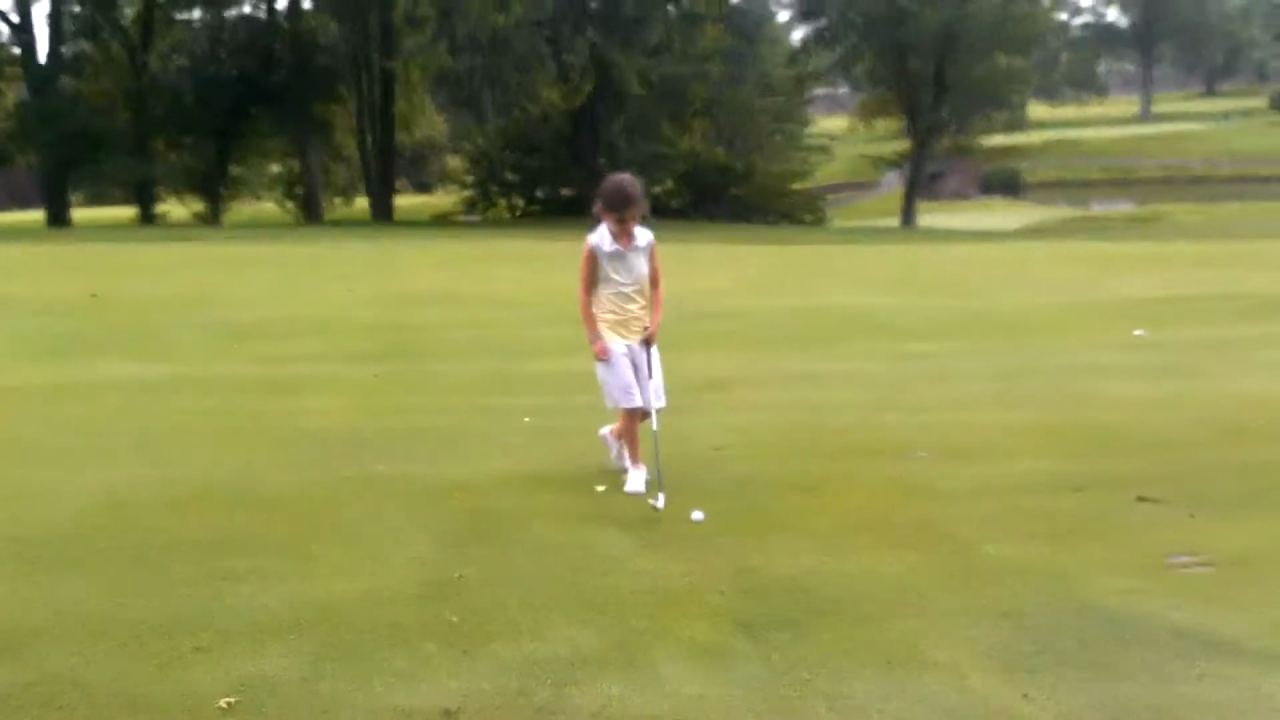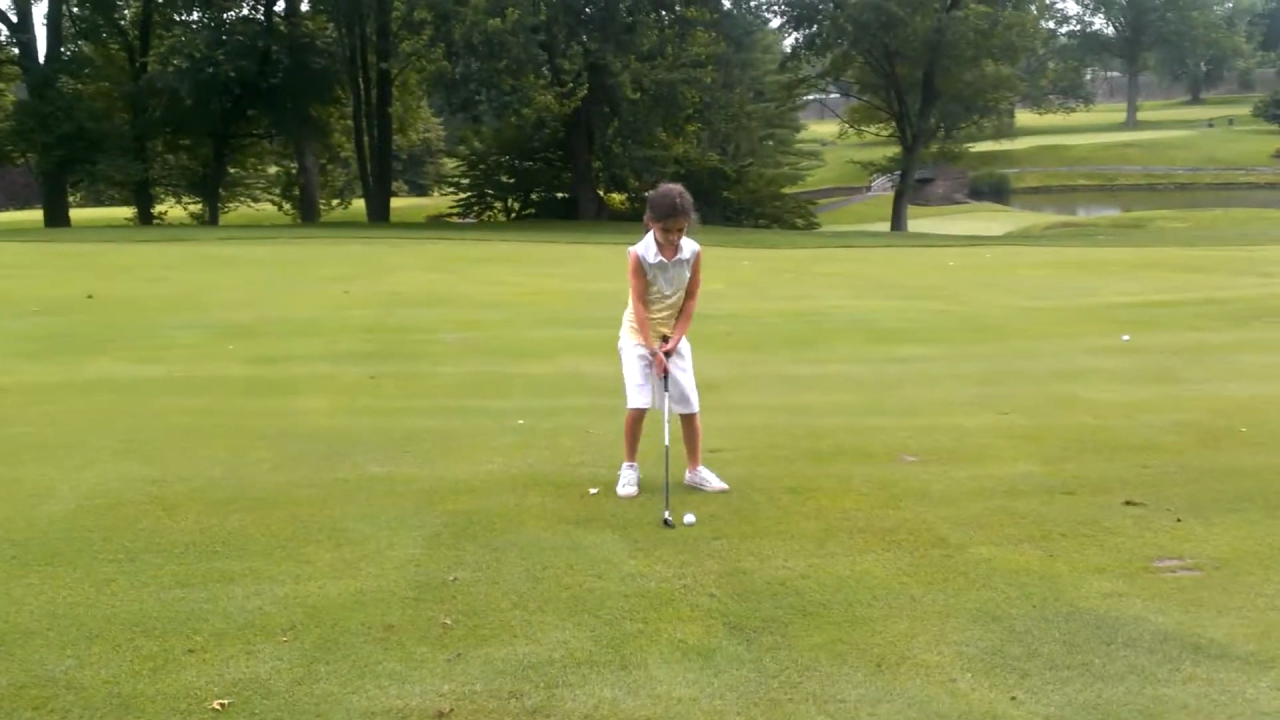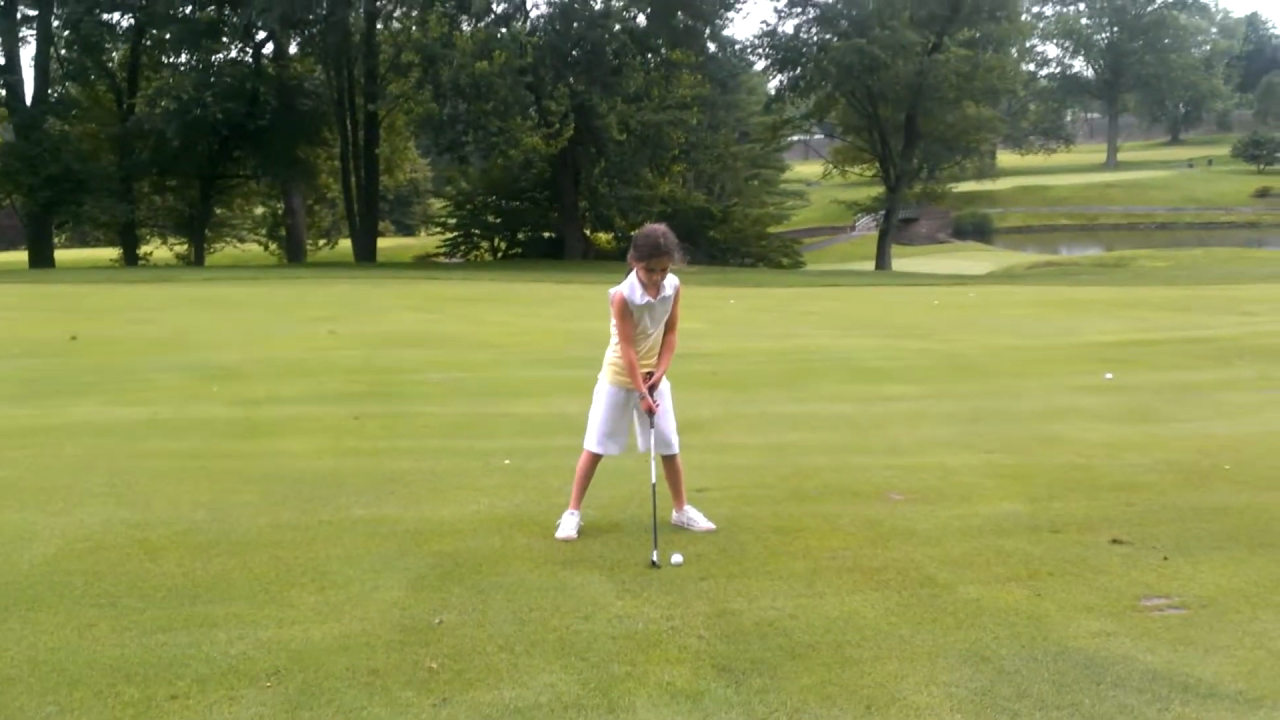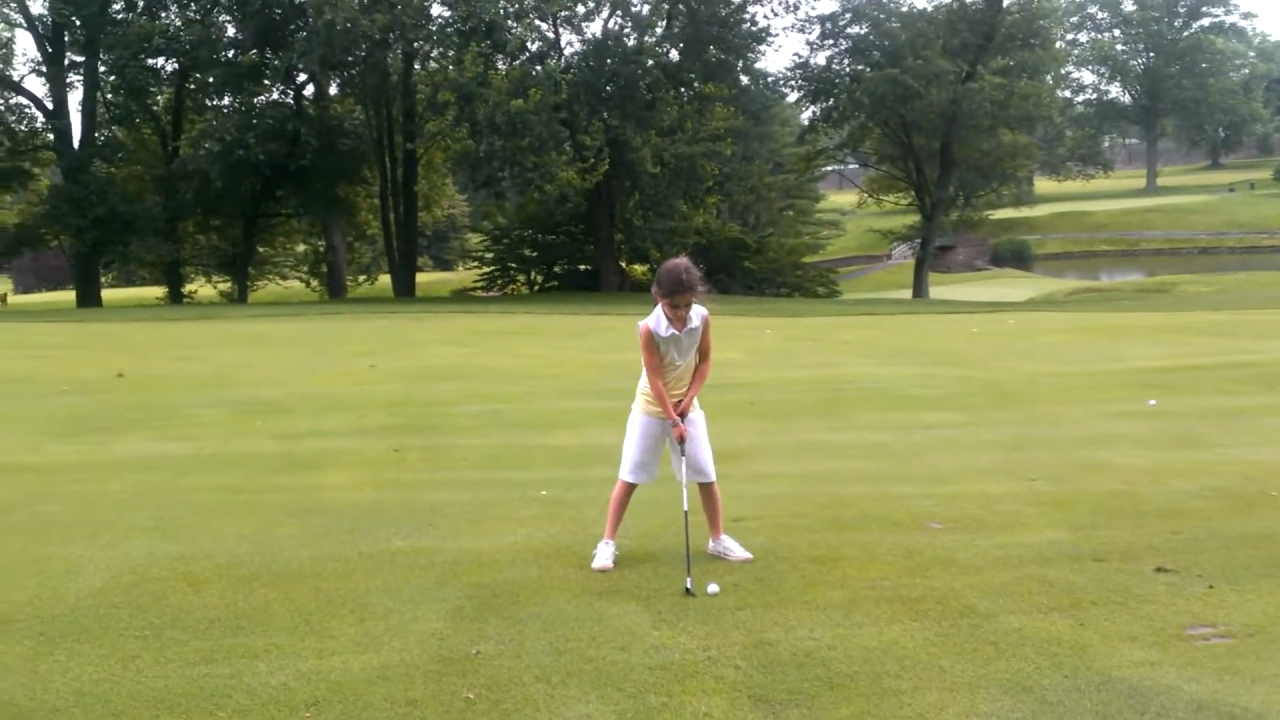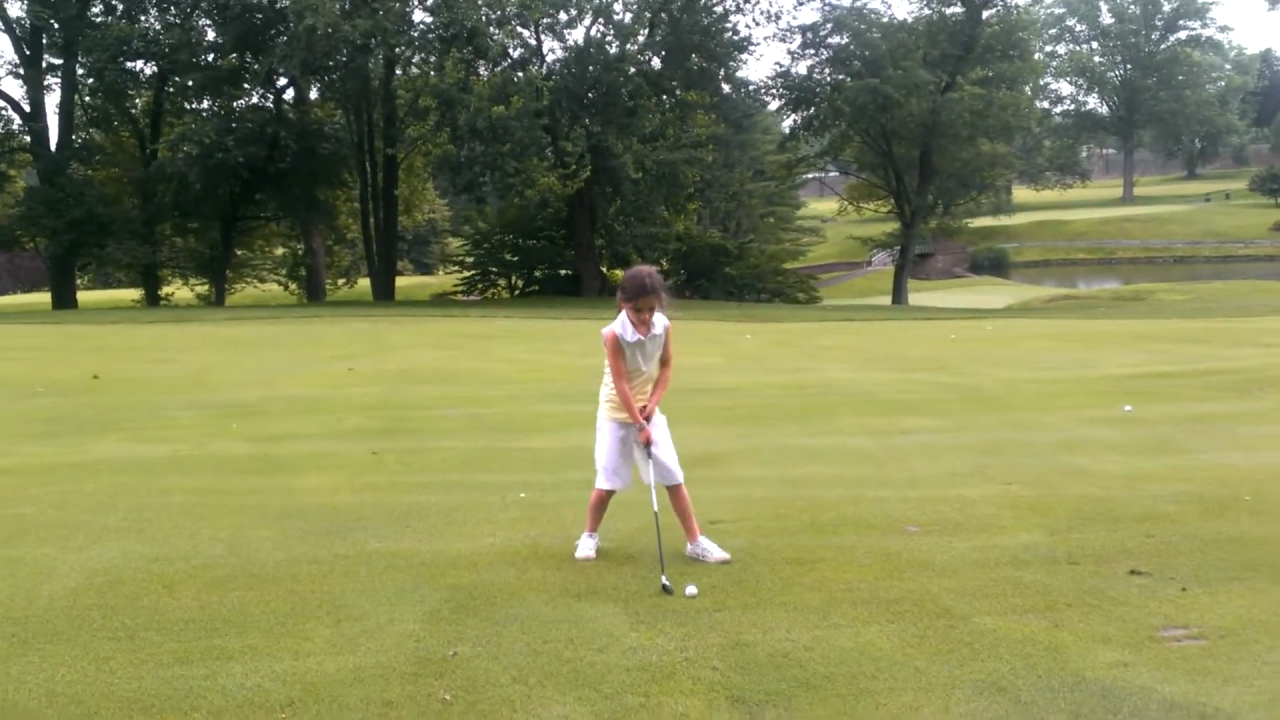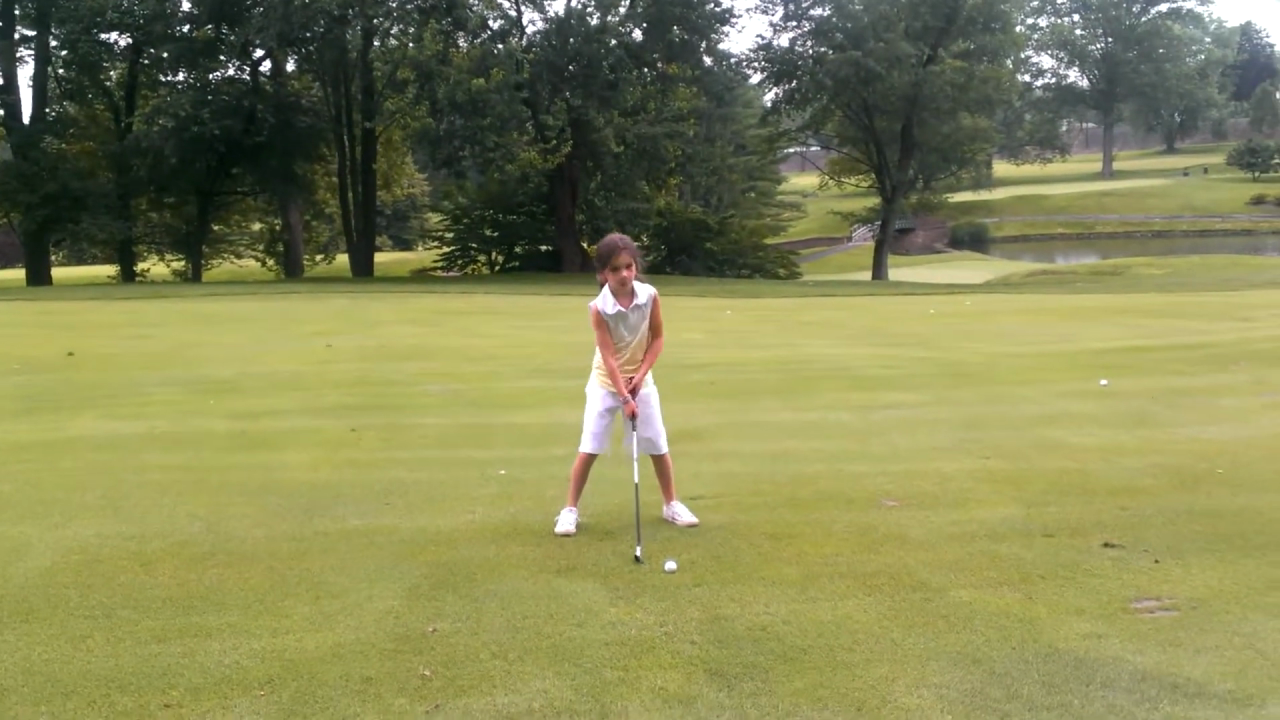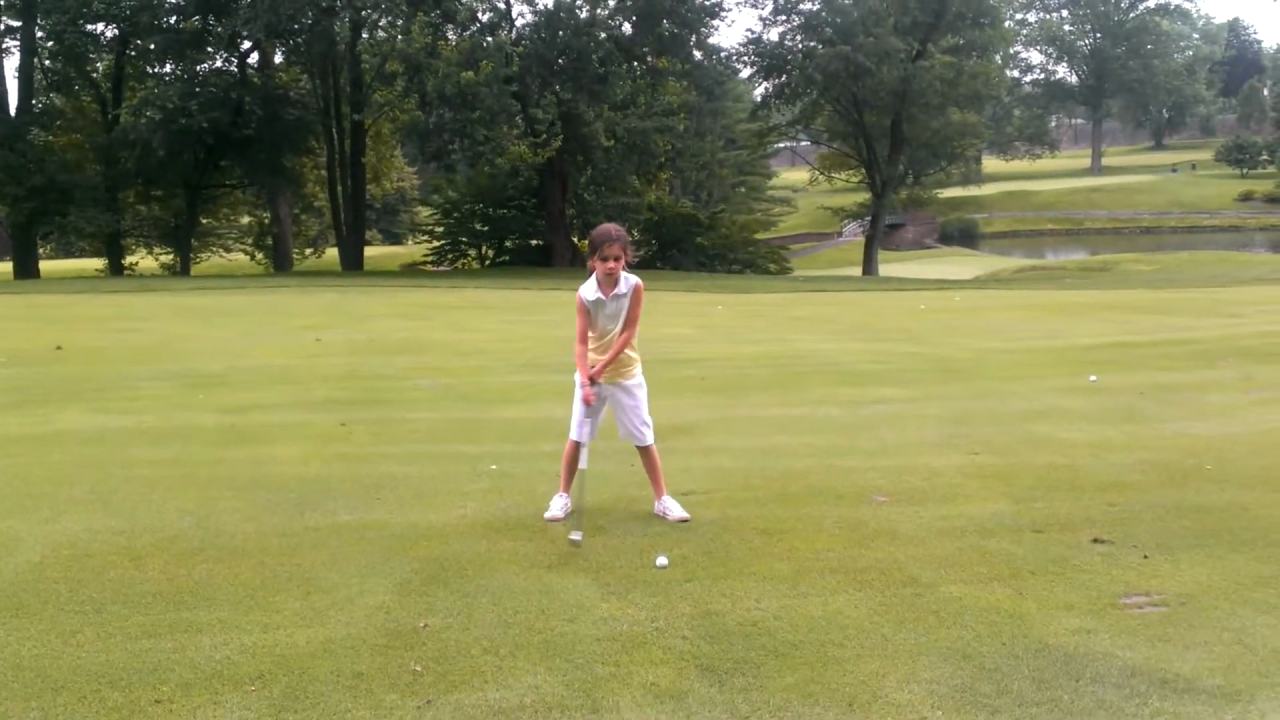
dt=0.4s
person 1, frame 1
left shoulder: (647, 241)
right shoulder: (594, 246)
left elbow: (655, 285)
right elbow: (585, 294)
left wrist: (655, 322)
right wrist: (594, 338)
left hip: (640, 334)
right hip: (611, 335)
left knee: (651, 403)
right knee: (631, 404)
left ankle: (613, 434)
right ankle: (635, 466)
person 1, frame 2
left shoulder: (693, 251)
right shoulder: (639, 254)
left elbow: (691, 298)
right elbow: (639, 304)
left wrist: (675, 339)
right wrist: (652, 349)
left hip: (674, 338)
right hip: (639, 337)
left knee: (689, 405)
right knee: (638, 404)
left ankle: (695, 469)
right ankle: (629, 467)
person 1, frame 3
left shoulder: (673, 288)
right shoulder: (622, 295)
left elbow: (670, 333)
right elbow: (627, 347)
left wrist: (659, 373)
right wrist: (641, 392)
left hip: (654, 377)
right hip: (617, 378)
left knee: (669, 447)
right knee: (595, 446)
left ankle: (681, 510)
right ankle: (572, 512)
person 1, frame 4
left shoulder: (702, 318)
right shoulder: (648, 328)
left elbow: (704, 361)
right elbow: (655, 378)
left wrist: (688, 399)
right wrist: (672, 420)
left hip: (687, 407)
right hip: (651, 409)
left knee: (706, 474)
right knee: (629, 476)
left ankle: (718, 539)
right ankle: (608, 543)
person 1, frame 5
left shoulder: (662, 326)
right shoulder: (613, 334)
left elbow: (665, 367)
right elbow: (620, 384)
left wrist: (651, 405)
right wrist: (638, 424)
left hip: (649, 412)
right hip: (615, 415)
left knee: (674, 478)
right knee: (606, 484)
left ankle: (695, 541)
right ankle: (590, 536)
person 1, frame 6
left shoulder: (649, 295)
right shoulder: (599, 308)
left elbow: (657, 338)
right elbow: (609, 355)
left wrist: (641, 375)
right wrist: (624, 397)
left hip: (641, 383)
right hip: (606, 384)
left knee: (658, 447)
right knee: (589, 449)
left ankle: (671, 504)
right ankle: (570, 510)
person 1, frame 7
left shoulder: (634, 286)
right shoulder: (585, 294)
left elbow: (628, 333)
right elbow: (581, 342)
left wrist: (604, 368)
right wrist: (585, 380)
left hip: (626, 374)
right hip: (591, 372)
left knee: (644, 438)
right knee: (577, 436)
left ankle: (662, 499)
right ankle: (563, 496)
